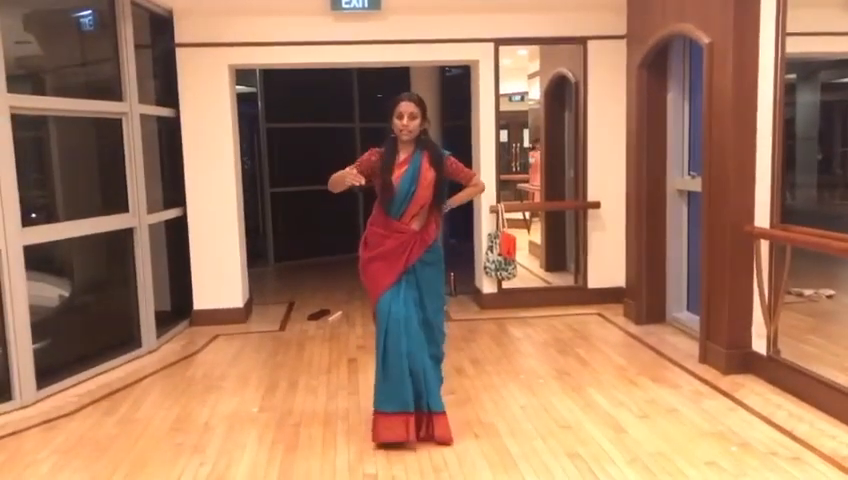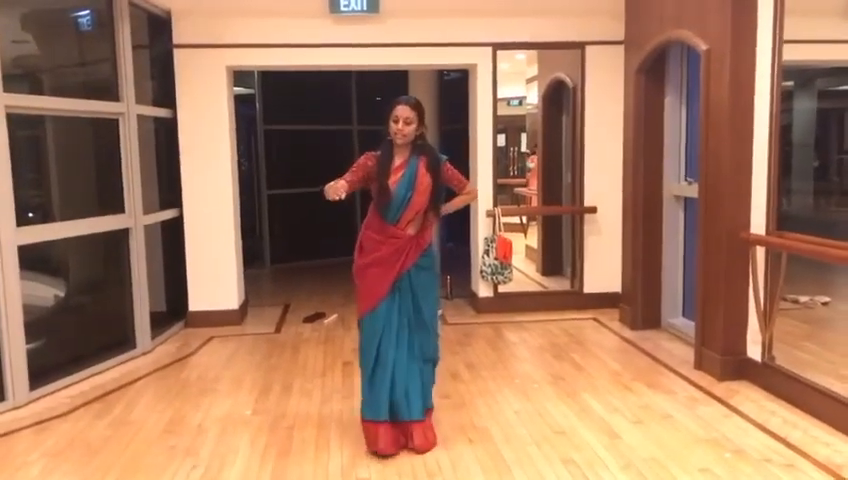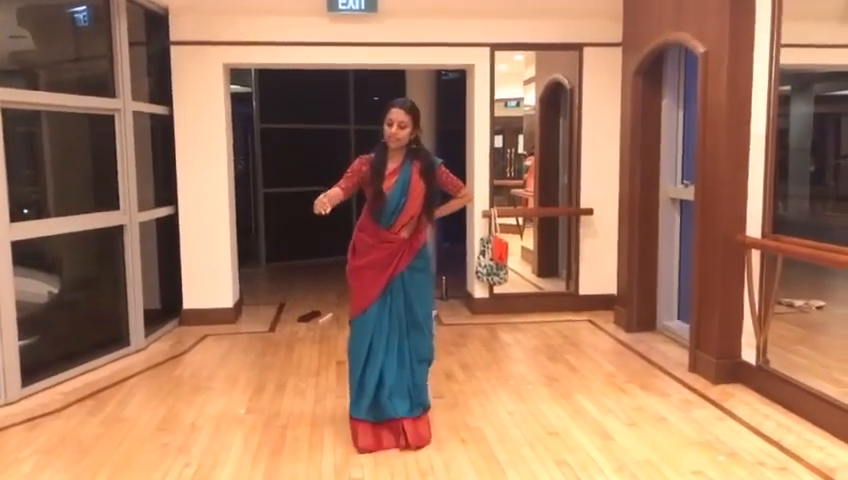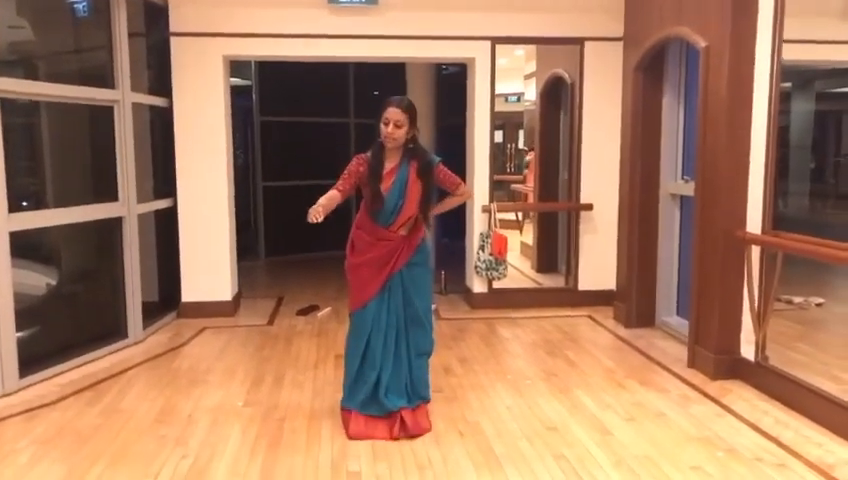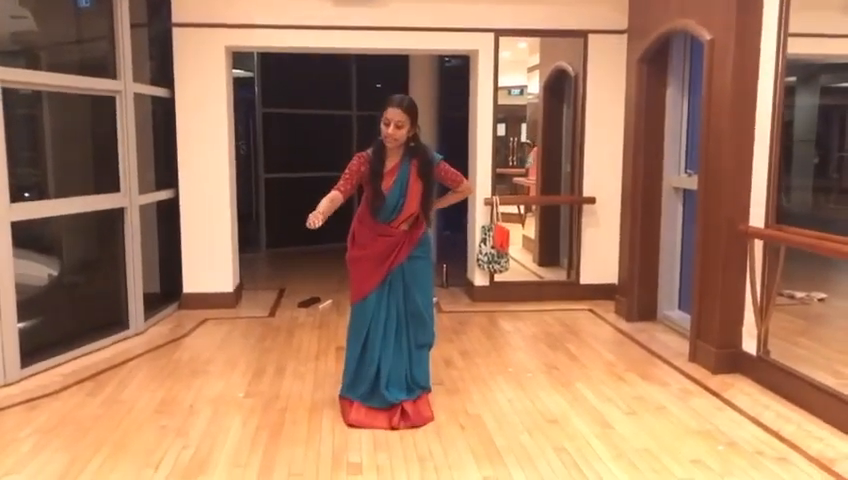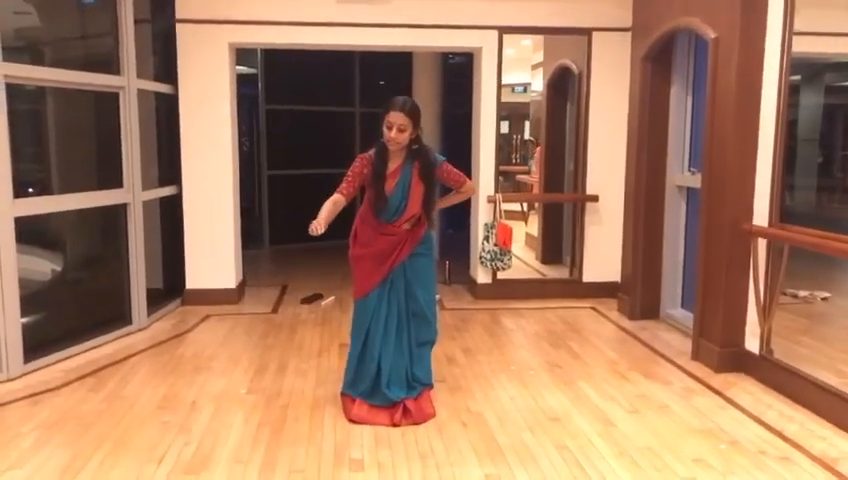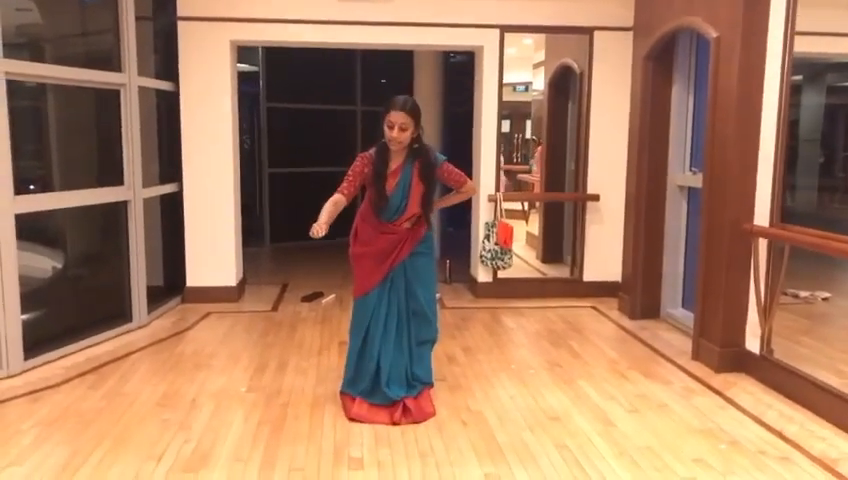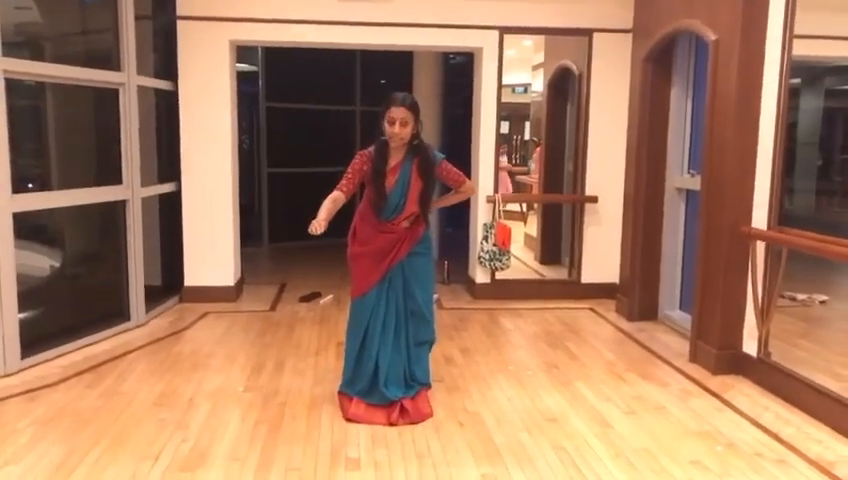
dt=0.2s
person 1, frame 1
left shoulder: (437, 159)
right shoulder: (377, 158)
left elbow: (477, 184)
right elbow: (333, 185)
left wrist: (445, 206)
right wrist: (344, 177)
left hip: (423, 253)
right hip: (384, 252)
left knee: (425, 327)
right knee: (394, 325)
left ankle: (425, 409)
right ankle: (396, 412)
person 1, frame 2
left shoulder: (433, 163)
right shoulder: (373, 161)
left elbow: (469, 192)
right elbow: (343, 185)
left wrist: (437, 212)
right wrist: (334, 188)
left hip: (417, 258)
right hip: (378, 257)
left knee: (417, 332)
right knee: (380, 334)
left ankle: (414, 414)
right ankle: (383, 417)
person 1, frame 3
left shoulder: (427, 167)
right shoulder: (367, 164)
left elbow: (464, 195)
right elbow: (341, 190)
left wrist: (431, 215)
right wrist: (325, 199)
left hip: (410, 259)
right hip: (371, 259)
left knee: (411, 331)
right knee: (370, 334)
left ankle: (409, 412)
right ankle: (371, 413)
person 1, frame 4
left shoulder: (425, 164)
right shoulder: (364, 163)
left elbow: (462, 192)
right elbow: (338, 192)
left wrist: (428, 212)
right wrist: (320, 207)
left hip: (409, 255)
right hip: (370, 255)
left knee: (410, 325)
right knee: (369, 327)
left ankle: (408, 402)
right ankle: (366, 402)
person 1, frame 5
left shoulder: (426, 161)
right shoulder: (365, 161)
left elbow: (464, 188)
right elbow: (339, 192)
left wrist: (429, 208)
right wrist: (320, 212)
left hip: (411, 249)
right hip: (371, 250)
left knee: (412, 318)
right knee: (370, 319)
left ankle: (409, 393)
right ankle: (367, 392)
person 1, frame 6
left shoulder: (428, 163)
right shoulder: (368, 162)
left elbow: (467, 188)
right elbow: (341, 196)
left wrist: (431, 207)
right wrist: (322, 219)
left hip: (413, 248)
right hip: (373, 248)
left knee: (414, 316)
right knee: (373, 317)
left ankle: (411, 389)
right ankle: (369, 389)
person 1, frame 7
left shoulder: (429, 162)
right shoulder: (368, 161)
left elbow: (468, 188)
right elbow: (341, 197)
left wrist: (432, 206)
right wrist: (322, 221)
left hip: (413, 247)
right hip: (373, 247)
left knee: (414, 315)
right knee: (372, 317)
left ankle: (411, 388)
right ankle: (369, 387)
person 1, frame 8
left shoulder: (428, 160)
right shoulder: (368, 158)
left elbow: (467, 188)
right elbow: (340, 194)
left wrist: (430, 206)
right wrist: (322, 218)
left hip: (411, 247)
right hip: (371, 246)
left knee: (411, 315)
right knee: (370, 316)
left ankle: (407, 388)
right ankle: (366, 387)
